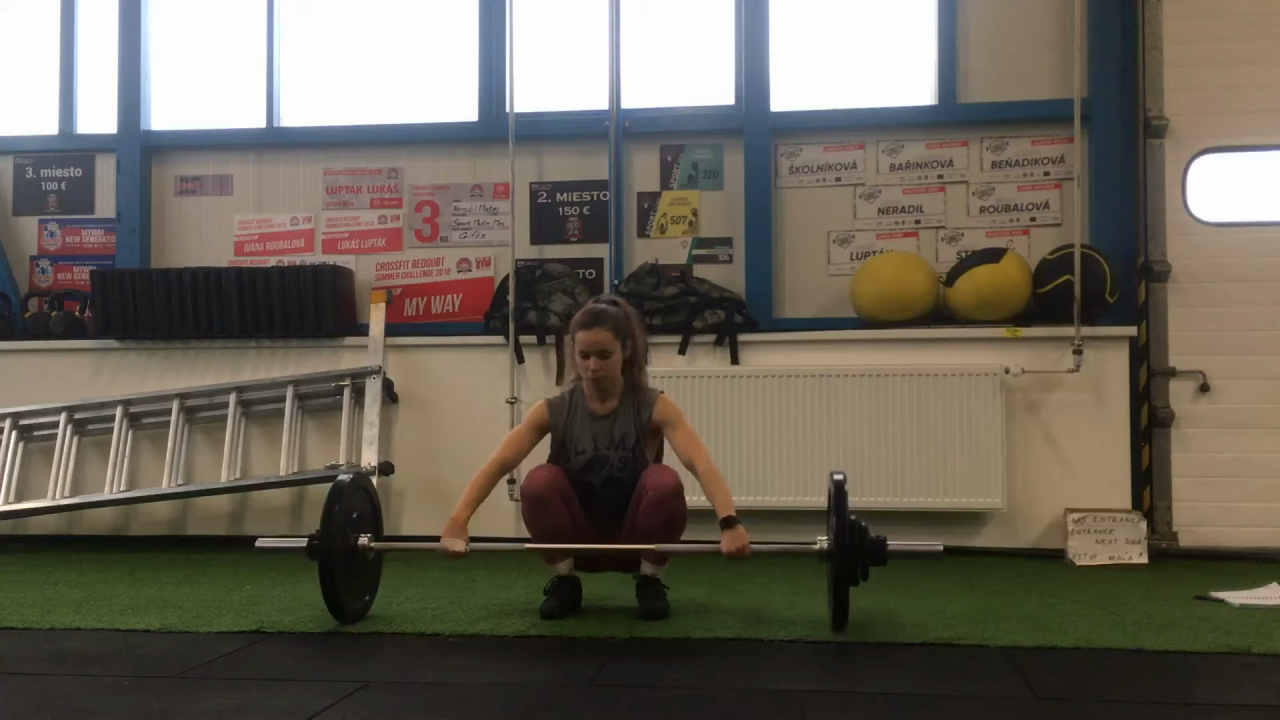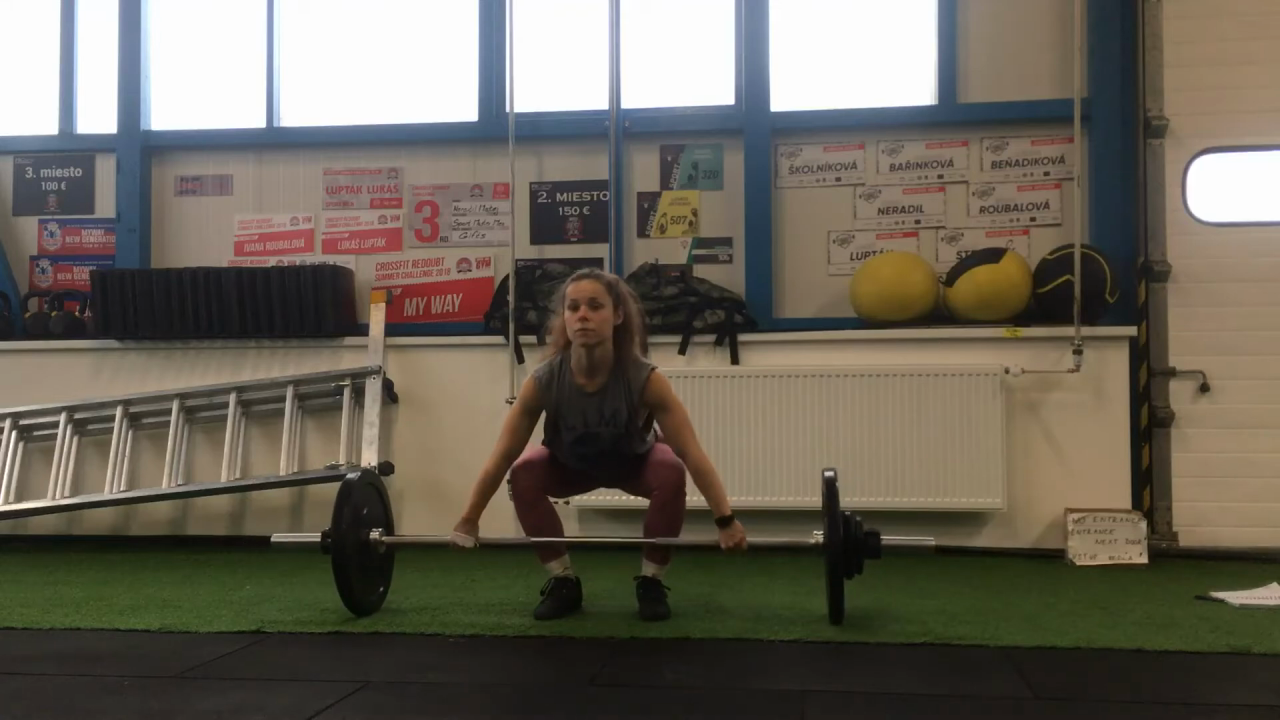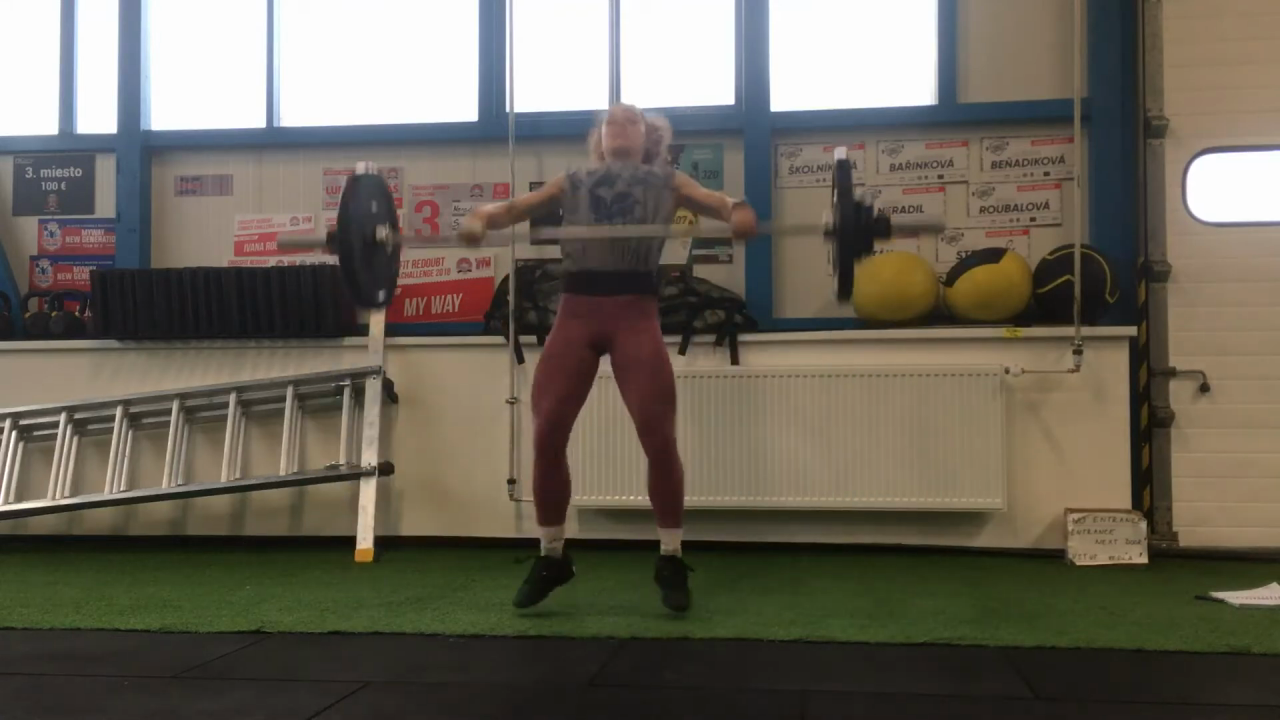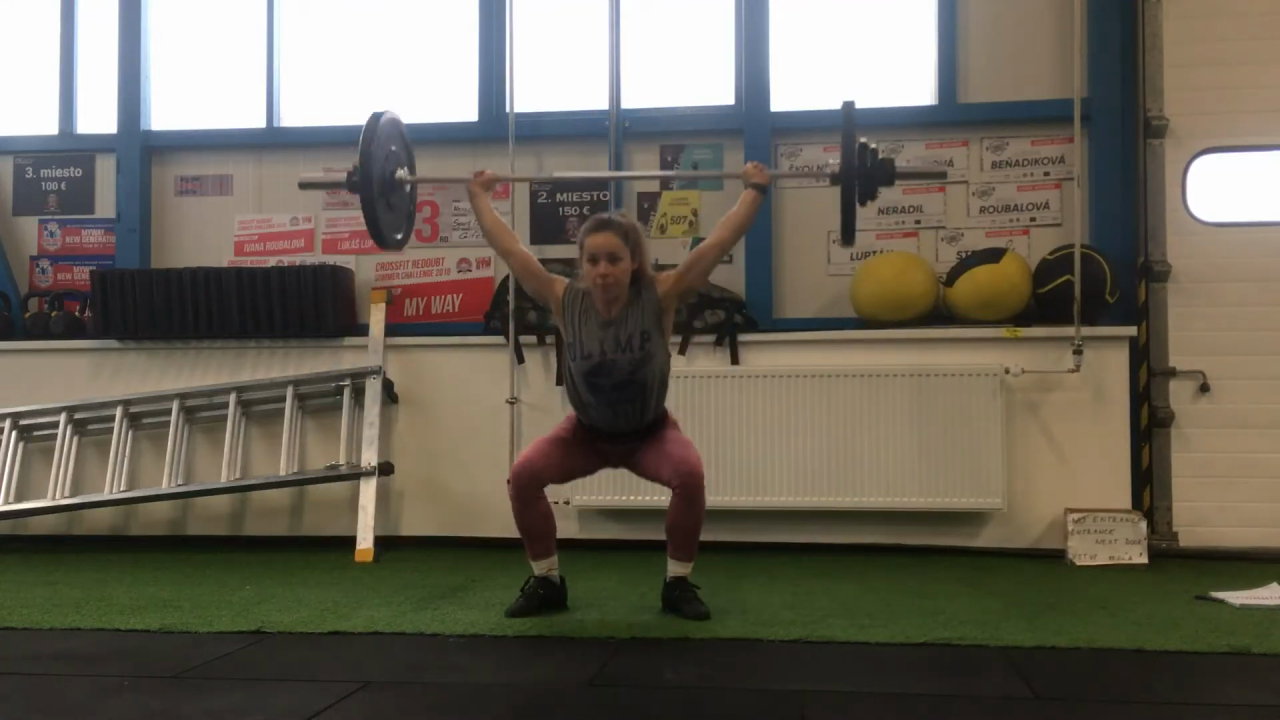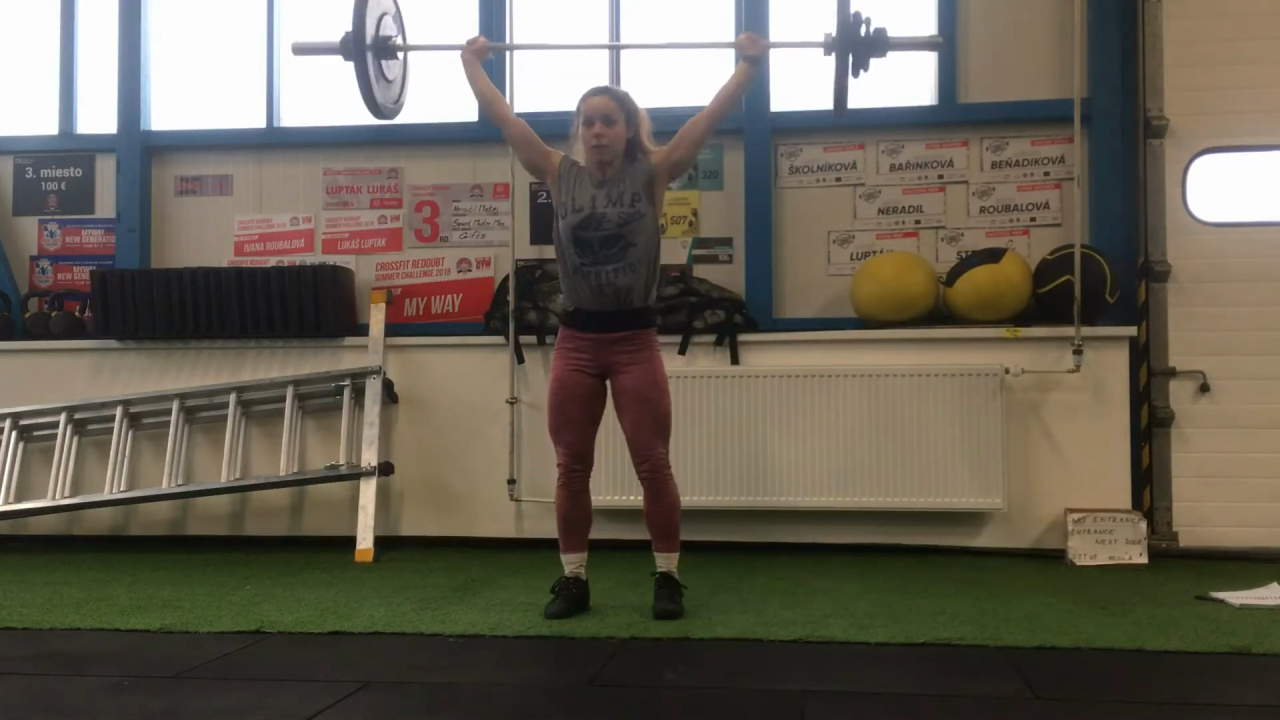
dt=1s
person 1, frame 1
left shoulder: (655, 407)
right shoulder: (553, 410)
left elbow: (700, 463)
right elbow: (498, 463)
left wrist: (730, 524)
right wrist: (457, 521)
left hip: (632, 540)
right hip: (578, 542)
left knee: (665, 482)
right knee: (538, 481)
left ankle: (650, 581)
right ankle: (565, 581)
person 1, frame 2
left shoulder: (645, 379)
right shoulder: (543, 381)
left elbow: (691, 453)
right elbow: (502, 456)
left wrist: (726, 520)
right wrist: (469, 520)
left hip: (634, 462)
right hip: (572, 464)
left knee: (671, 475)
right knee: (523, 476)
left ankle: (651, 582)
right ankle: (563, 581)
person 1, frame 3
left shoulder: (665, 179)
right shoulder: (575, 182)
left elbow: (717, 203)
right elbow: (514, 208)
left wrist: (738, 212)
right wrist: (480, 219)
left hip: (634, 313)
right hip: (576, 312)
left knee: (659, 439)
right knee: (547, 437)
left ankle: (671, 560)
right ankle: (551, 557)
person 1, frame 4
left shoulder: (659, 298)
right shoulder: (564, 301)
left elbow: (717, 244)
right elbow: (509, 247)
left wrist: (754, 189)
right wrist: (478, 194)
left hip: (649, 433)
right hip: (586, 433)
left knee: (689, 473)
right knee: (523, 474)
left ankle: (678, 583)
right ankle: (547, 581)
person 1, frame 5
left shoulder: (652, 174)
right shoulder: (559, 175)
left elbow: (709, 117)
right elbow: (504, 118)
left wrist: (747, 62)
right wrist: (472, 61)
left hip: (634, 338)
right hip: (576, 339)
left knee: (653, 464)
right knee: (572, 467)
left ankle: (666, 578)
right ankle: (573, 580)
